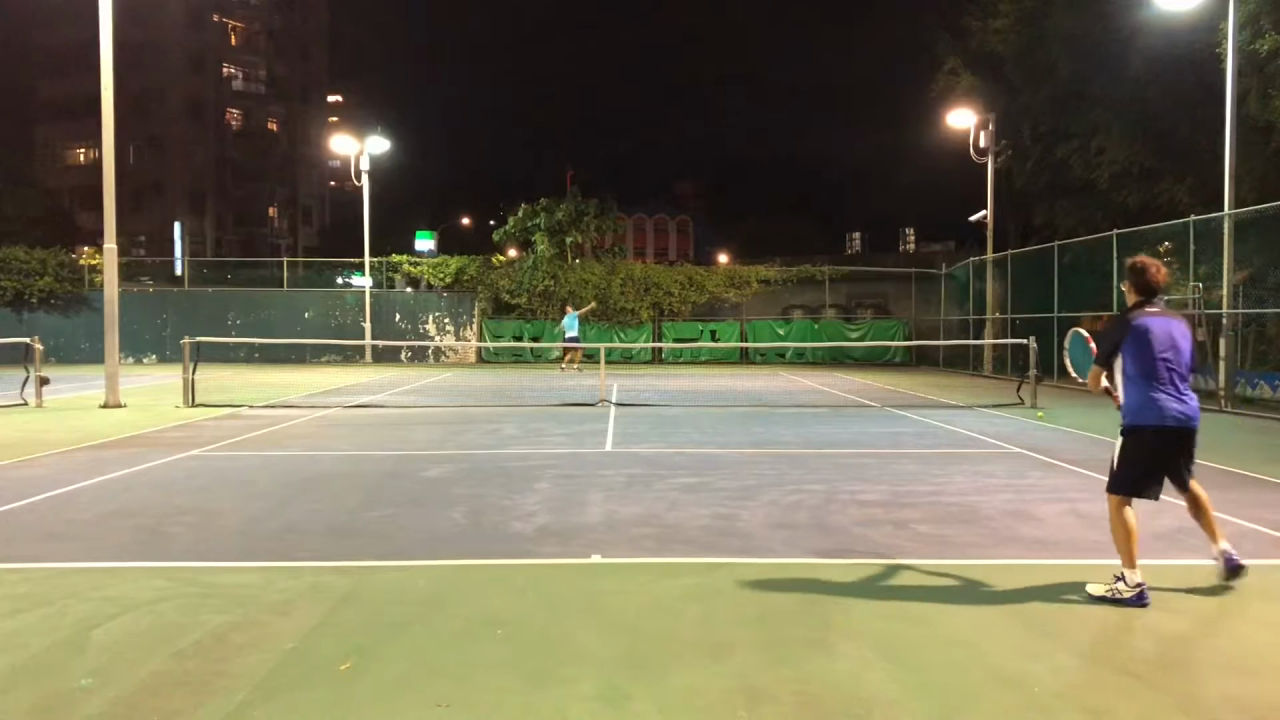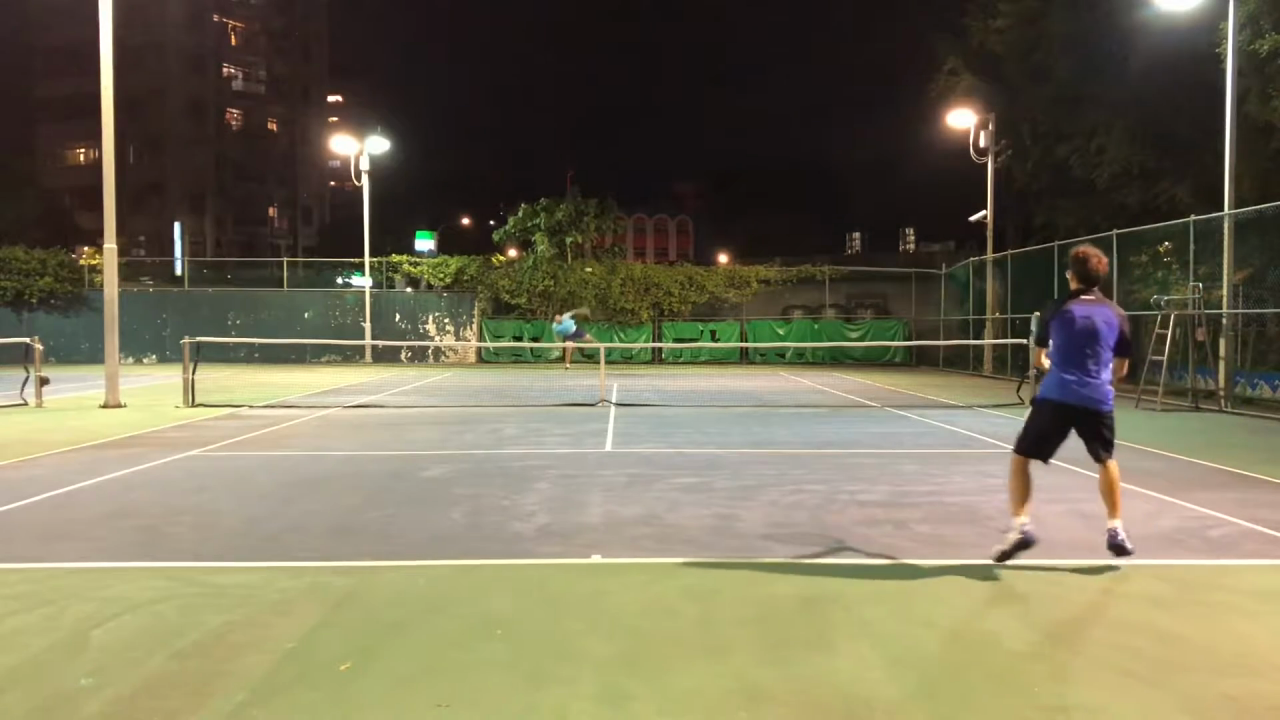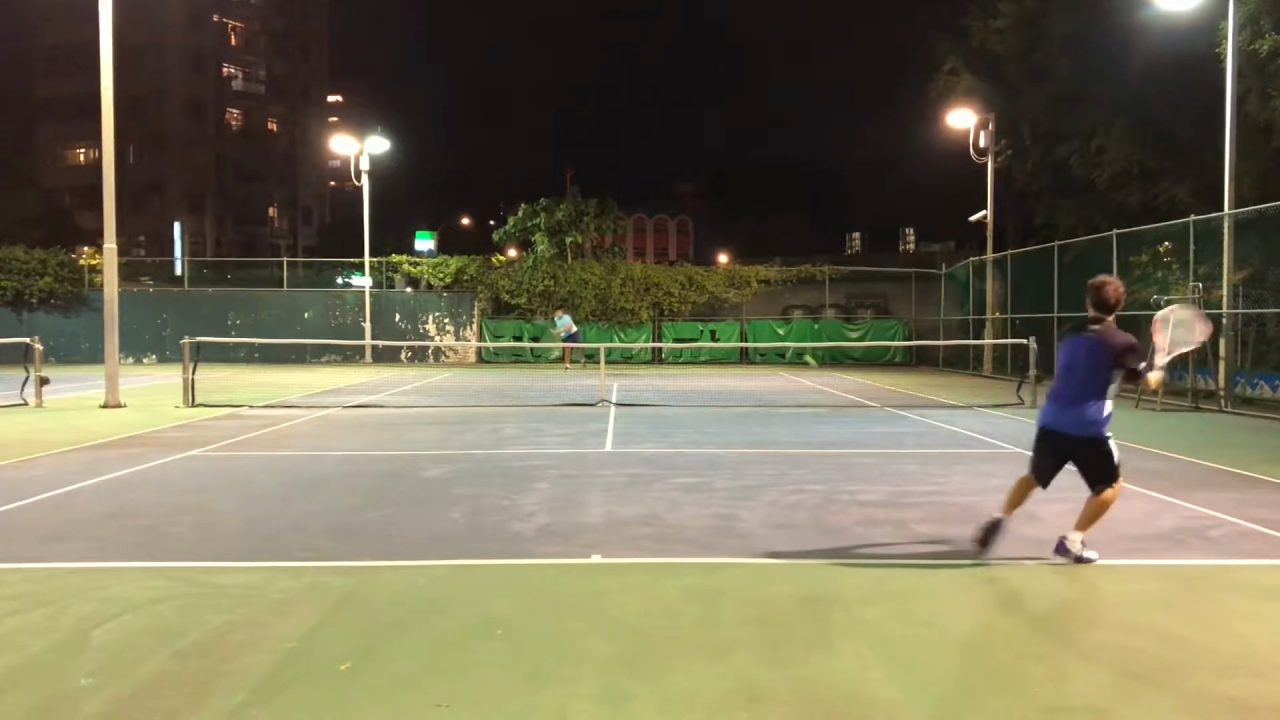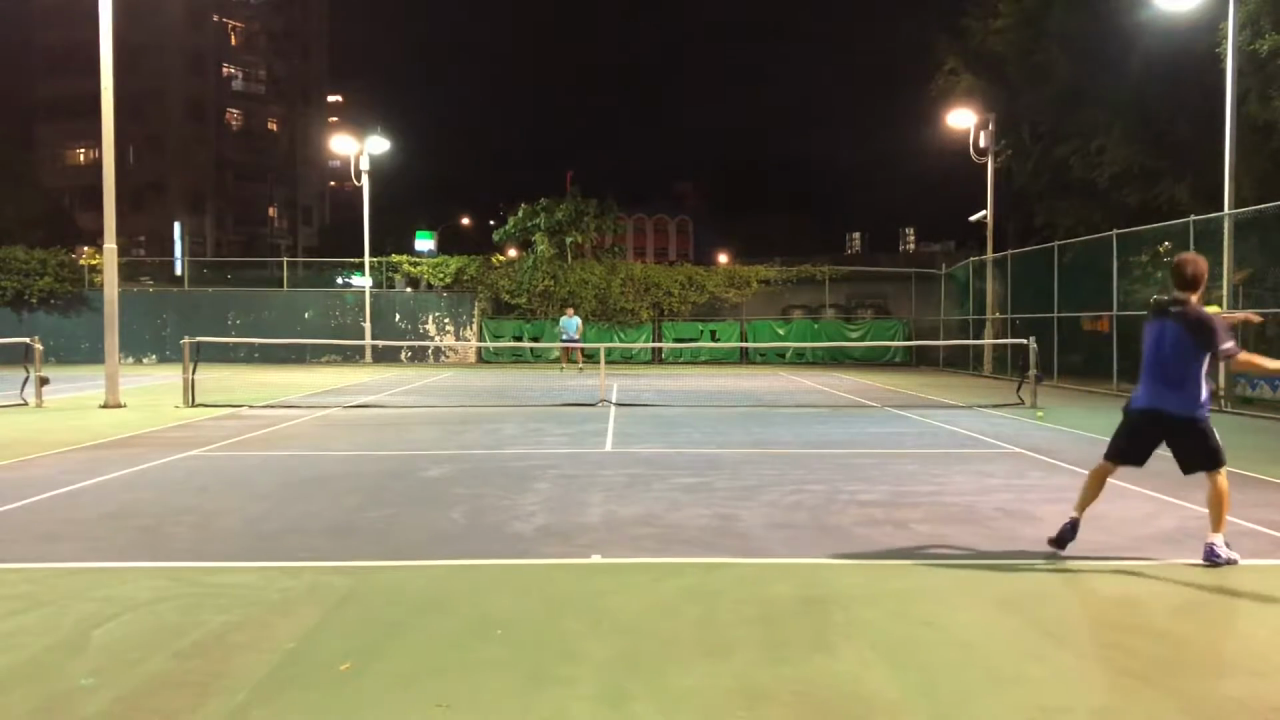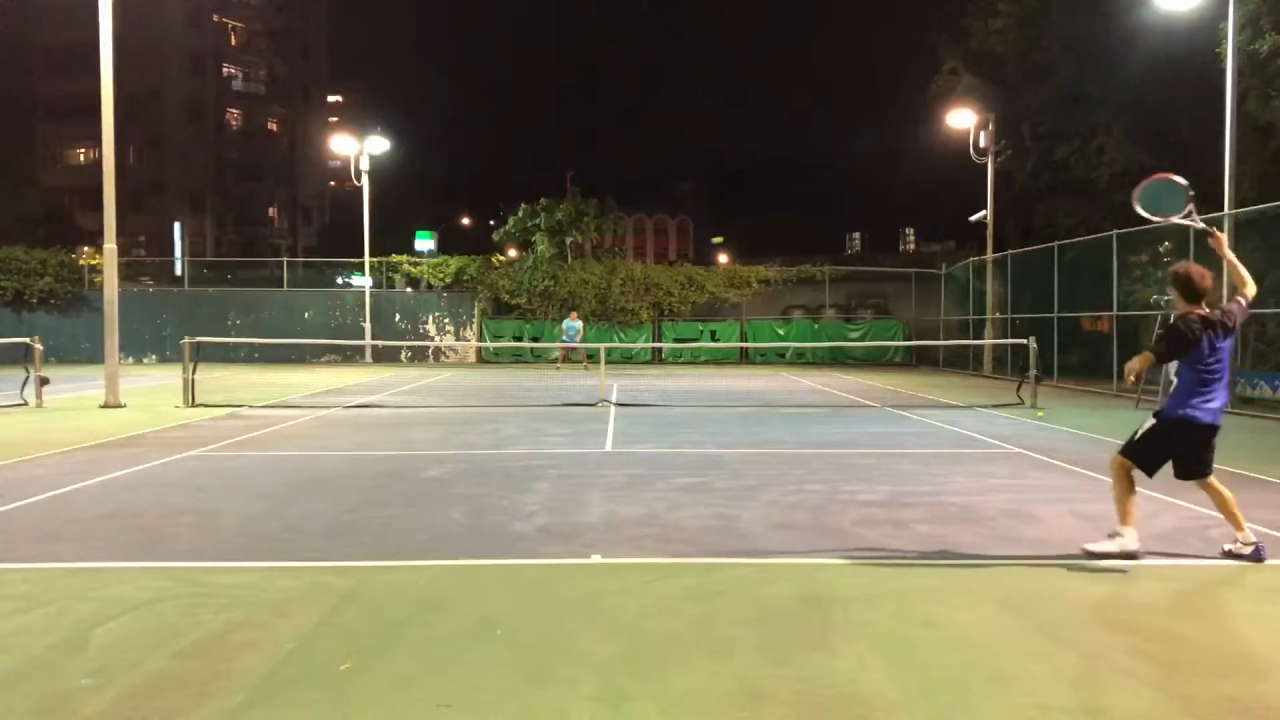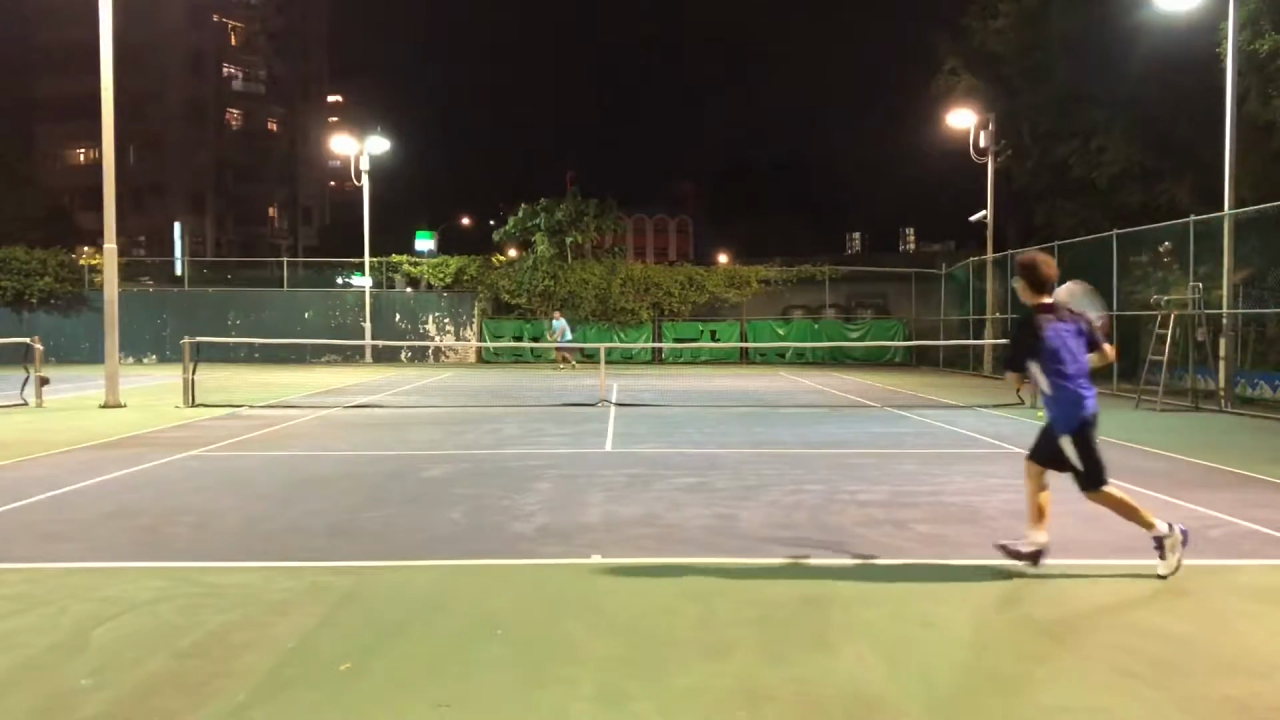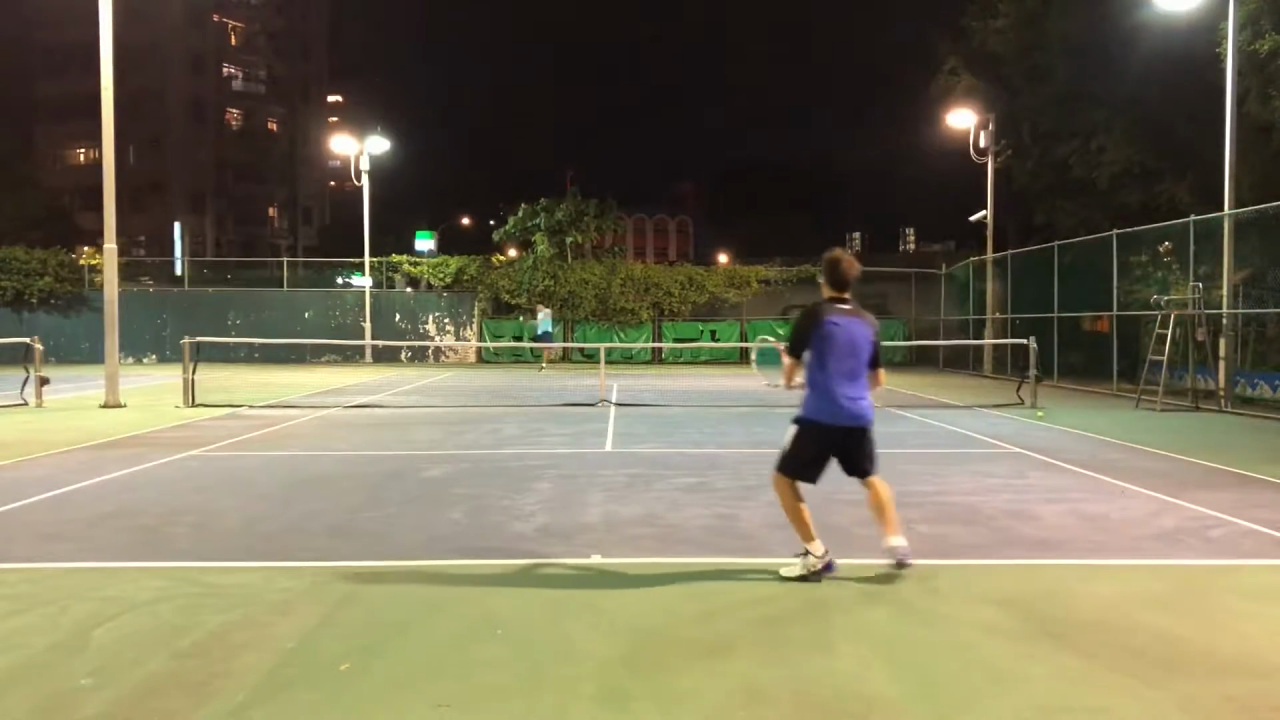
dt=0.5s
person 1, frame 1
left shoulder: (1124, 325)
right shoulder: (1181, 324)
left elbow: (1094, 383)
left wrist: (1106, 385)
left hip: (1146, 421)
right hip: (1185, 418)
left knee: (1118, 499)
right knee: (1188, 486)
left ankle: (1131, 583)
right ankle: (1225, 552)
person 1, frame 2
left shoulder: (1057, 310)
right shoulder: (1116, 315)
left elbow: (1039, 359)
right elbow: (1121, 370)
left hip: (1057, 396)
right hip: (1098, 400)
left knee: (1020, 458)
right knee: (1106, 462)
left ankle: (1021, 527)
right ankle: (1115, 529)
person 1, frame 3
left shoulder: (1071, 335)
right shoulder: (1124, 343)
right elbow: (1147, 383)
right wrist: (1156, 374)
left hip: (1052, 423)
right hip: (1090, 429)
left knee: (1032, 478)
right knee: (1109, 487)
left ankle: (998, 519)
right ankle: (1073, 541)
person 1, frame 4
left shoulder: (1157, 311)
right shoulder: (1204, 321)
right elbow: (1237, 361)
left wrist: (1227, 320)
left hip: (1145, 406)
right hip: (1186, 411)
left knee: (1107, 466)
right knee: (1217, 472)
left ankle: (1073, 522)
right ankle: (1216, 543)
person 1, frame 5
left shoulder: (1182, 329)
right shoulder: (1227, 320)
left elbow: (1142, 363)
right elbow: (1249, 289)
left wrist: (1130, 368)
right wrist: (1225, 251)
left hip: (1178, 418)
right hip: (1209, 420)
left knee: (1121, 465)
right knee: (1204, 480)
left ankle: (1125, 535)
right ankle: (1248, 542)
person 1, frame 6
left shoulder: (1029, 325)
right shoulder: (1074, 317)
left elbow: (1014, 376)
right elbow: (1107, 354)
left wrist: (1024, 374)
left hip: (1069, 417)
right hip: (1074, 412)
left knee: (1095, 489)
right knee: (1034, 468)
left ankle: (1165, 533)
right ankle: (1035, 540)
person 1, frame 7
left shoulder: (814, 315)
right shoulder: (868, 324)
left elbow: (791, 369)
right elbow: (879, 378)
left wrist: (789, 379)
left hip: (819, 415)
right hip: (858, 417)
left knee: (784, 481)
right knee: (871, 478)
left ankle: (816, 553)
right ankle: (895, 542)
